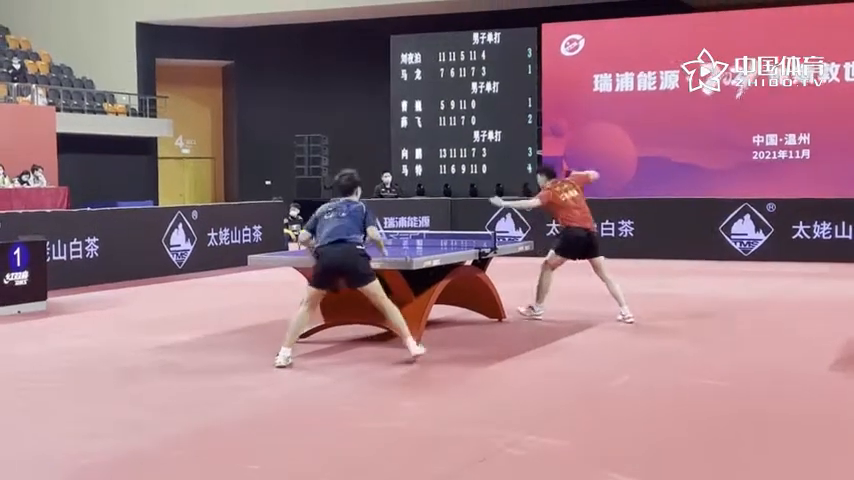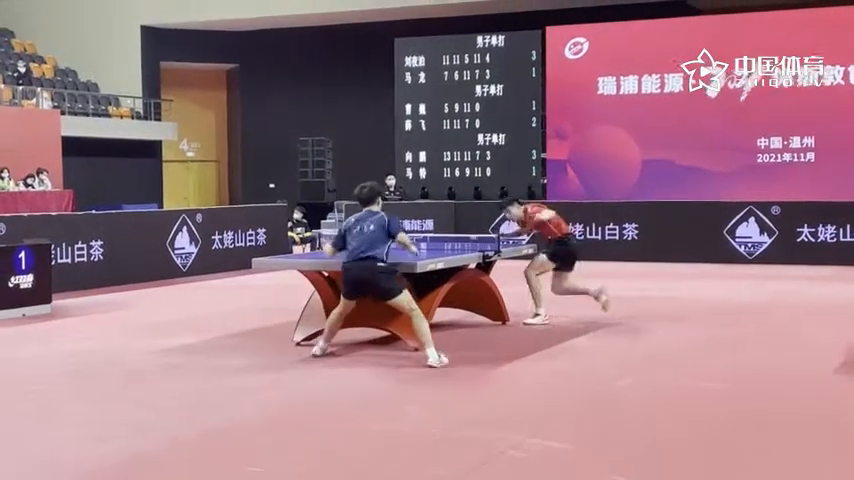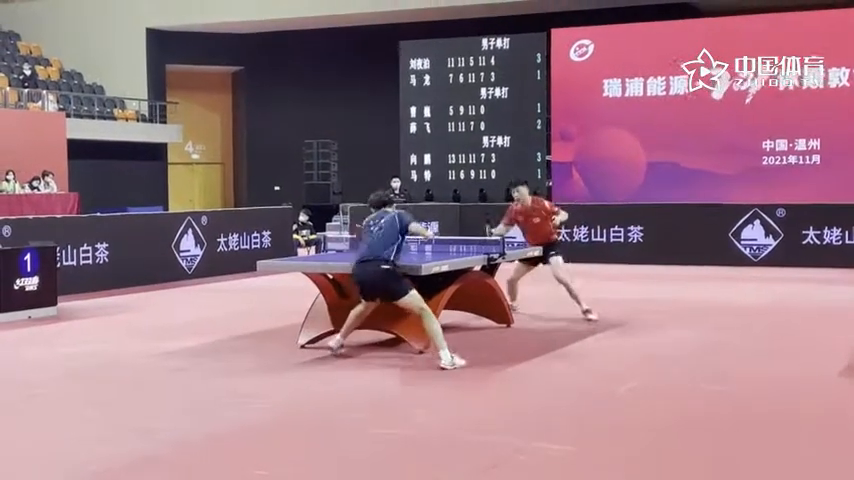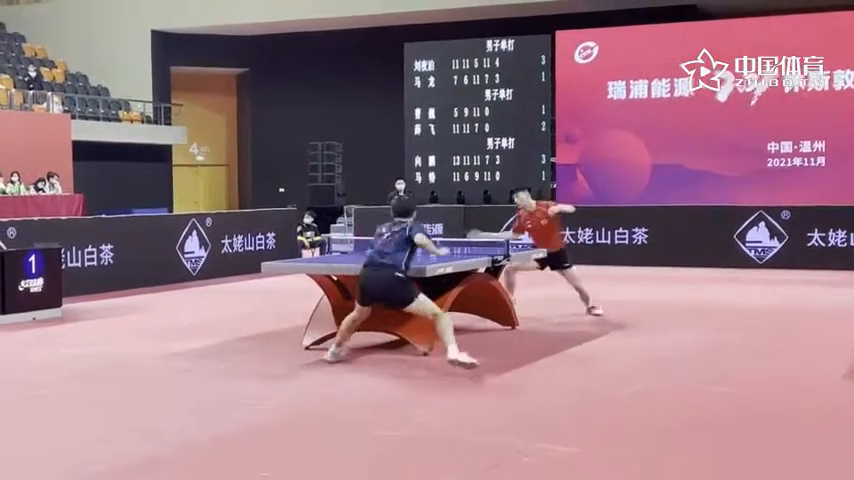
dt=0.4s
person 1, frame 1
left shoulder: (323, 209)
right shoulder: (361, 207)
left elbow: (303, 238)
right elbow: (374, 235)
left wrist: (317, 248)
right wrist: (382, 248)
left hip: (325, 257)
right hip: (352, 255)
left knee: (307, 305)
right knee: (382, 301)
left ankle: (285, 353)
right ankle: (411, 345)
person 1, frame 2
left shoulder: (349, 222)
right shoulder: (385, 217)
left elbow: (330, 251)
right elbow: (403, 239)
left wrist: (329, 246)
right wrist: (412, 248)
left hip: (350, 271)
right hip: (376, 270)
left knee: (342, 309)
right knee: (413, 311)
left ankle: (322, 345)
right ankle: (433, 355)
person 1, frame 3
left shoulder: (368, 222)
right shoulder: (398, 215)
right elbow: (414, 228)
right wrist: (427, 233)
left hip: (361, 271)
right hip: (382, 271)
left knee: (366, 306)
right knee: (424, 311)
left ankle: (338, 340)
right ankle: (446, 357)
person 1, frame 4
left shoulder: (382, 229)
right shoulder: (413, 226)
right elbow: (420, 239)
right wrist: (437, 251)
left hip: (368, 276)
right hip: (392, 278)
left knee: (358, 314)
right knee: (438, 315)
left ankle: (335, 351)
right ankle: (453, 352)
person 2, frame 1
left shoulder: (548, 192)
right shoulder: (572, 181)
left elbow: (532, 203)
right elbow: (594, 175)
left wrist: (504, 203)
right wrist: (574, 174)
left hip: (572, 234)
right hip: (590, 233)
left knee: (547, 267)
right knee: (604, 275)
left ankle: (536, 309)
right ankle: (625, 311)
person 2, frame 2
left shoulder: (531, 210)
right shoulder: (524, 215)
left elbow: (550, 213)
right elbow: (525, 229)
left wrist: (544, 216)
right wrist: (511, 234)
left hip: (561, 242)
right hip: (563, 244)
left knee: (530, 272)
right knee: (558, 288)
left ankle: (541, 314)
right ankle: (597, 293)
person 2, frame 3
left shoulder: (542, 205)
right shoulder: (514, 210)
left elbow: (564, 214)
right elbow: (505, 227)
left wrist: (559, 218)
right wrist: (494, 232)
left hip: (549, 245)
right hip: (532, 247)
left knee: (559, 277)
right knee: (512, 279)
left ankle: (584, 308)
right ankle: (512, 305)
person 2, frame 4
left shoulder: (547, 207)
right shoulder: (522, 216)
left elbow: (571, 209)
right elbow: (513, 235)
left wrist: (558, 208)
right wrist: (486, 235)
left hip: (558, 252)
left knee: (578, 286)
right knee: (509, 269)
left ankle: (590, 306)
